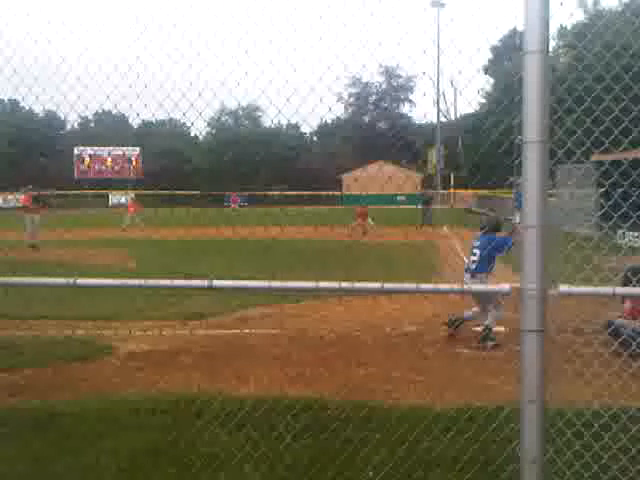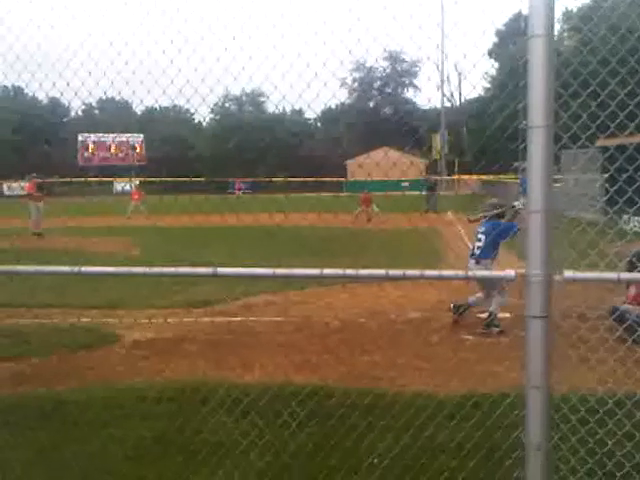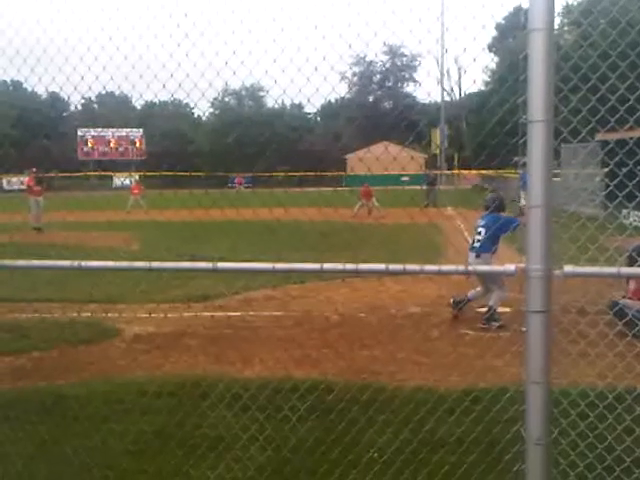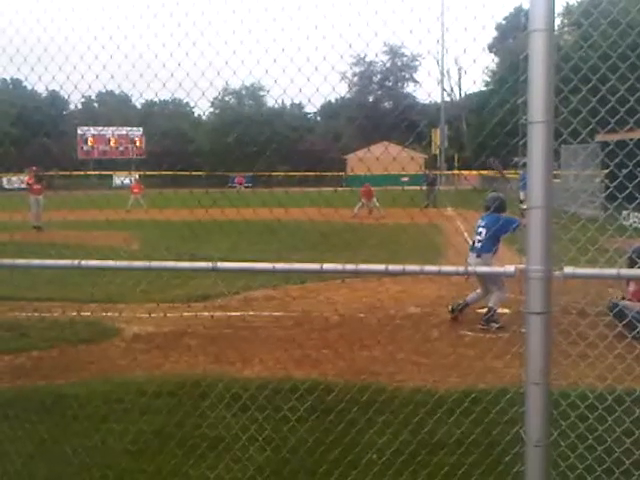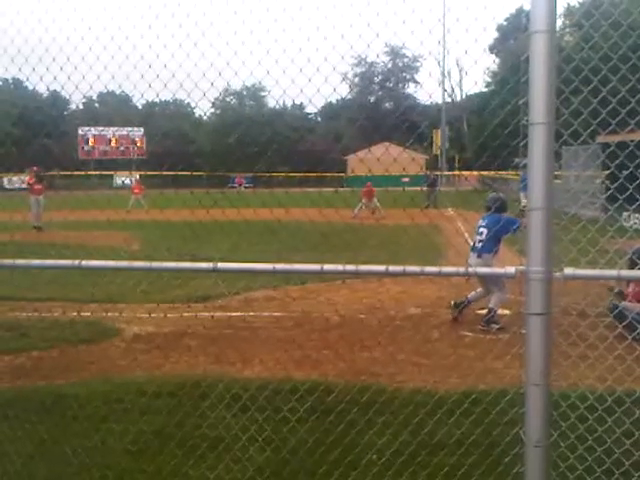
dt=0.2s
person 1, frame 1
left shoulder: (480, 238)
right shoulder: (492, 240)
left elbow: (502, 241)
left wrist: (513, 229)
right wrist: (517, 229)
left hip: (470, 278)
right hip: (478, 280)
left knee: (483, 308)
right knee: (496, 307)
left ankle: (455, 322)
right ankle: (484, 337)
person 1, frame 2
left shoulder: (484, 224)
right shoulder: (497, 226)
left elbow: (506, 225)
right elbow: (519, 226)
left wrist: (515, 211)
left hip: (474, 264)
right hip: (483, 265)
left knee: (487, 293)
right knee: (500, 293)
left ankle: (459, 308)
right ankle: (489, 324)
person 1, frame 3
left shoulder: (484, 218)
right shoulder: (497, 219)
left elbow: (509, 221)
right elbow: (521, 222)
left hip: (473, 258)
right hip: (482, 259)
left knee: (486, 287)
right knee: (499, 288)
left ankle: (458, 303)
right ankle: (488, 318)
person 1, frame 4
left shoulder: (484, 218)
right shoulder: (499, 220)
left elbow: (508, 223)
right elbow: (522, 223)
left hip: (473, 258)
right hip: (483, 260)
left knee: (485, 289)
right knee: (499, 289)
left ankle: (457, 308)
right ankle: (487, 319)
person 1, frame 5
left shoulder: (485, 219)
right shoulder: (499, 219)
left elbow: (508, 222)
right elbow: (522, 222)
left hip: (474, 258)
right hip: (483, 260)
left knee: (487, 288)
right knee: (500, 290)
left ankle: (459, 305)
right ankle: (487, 320)
